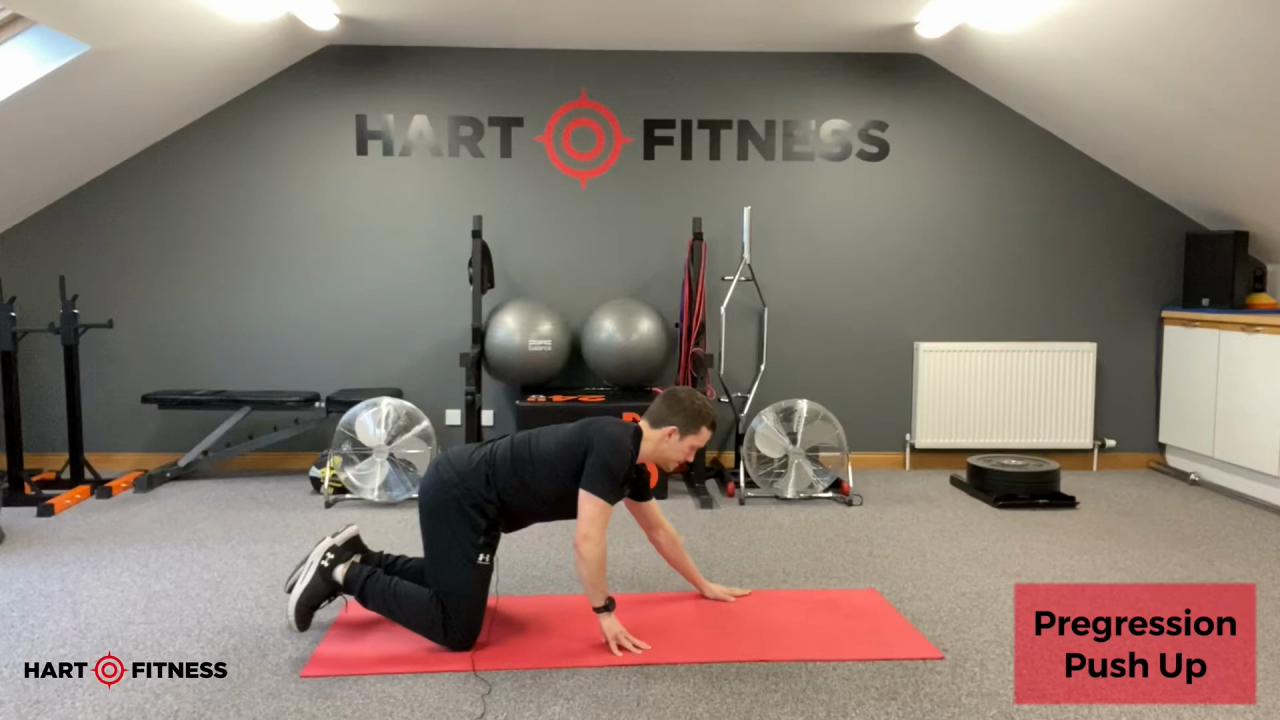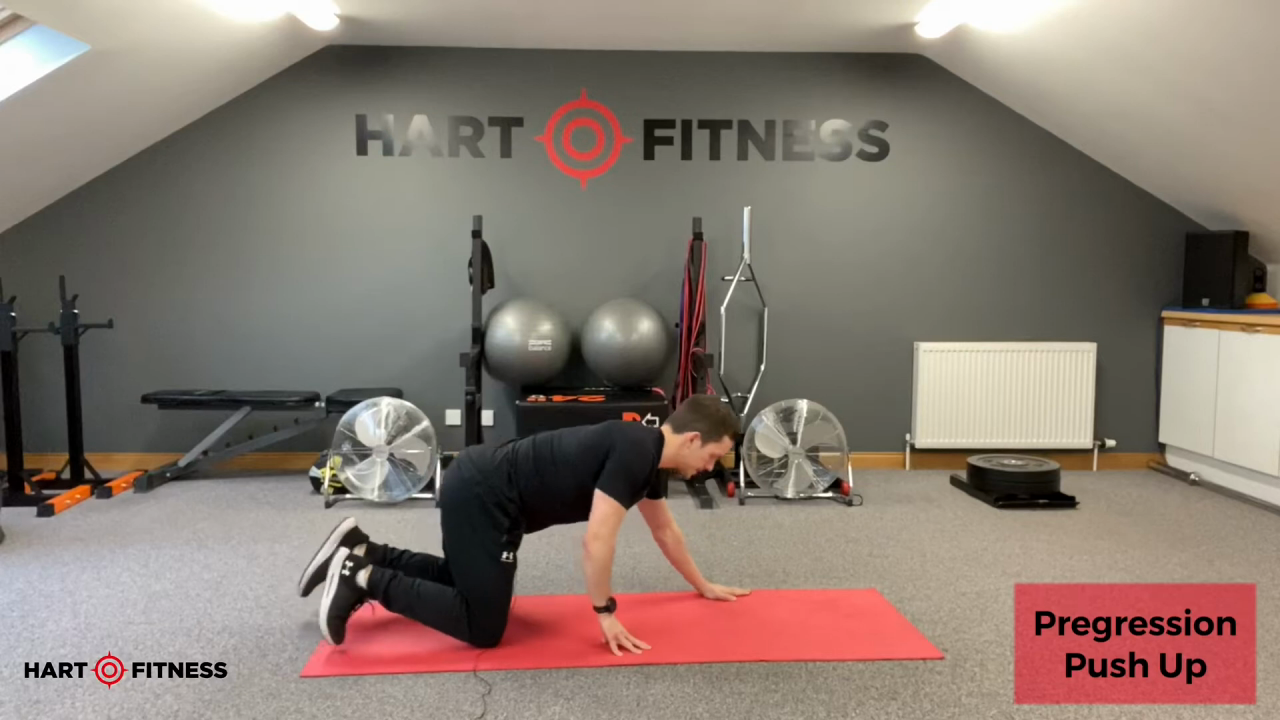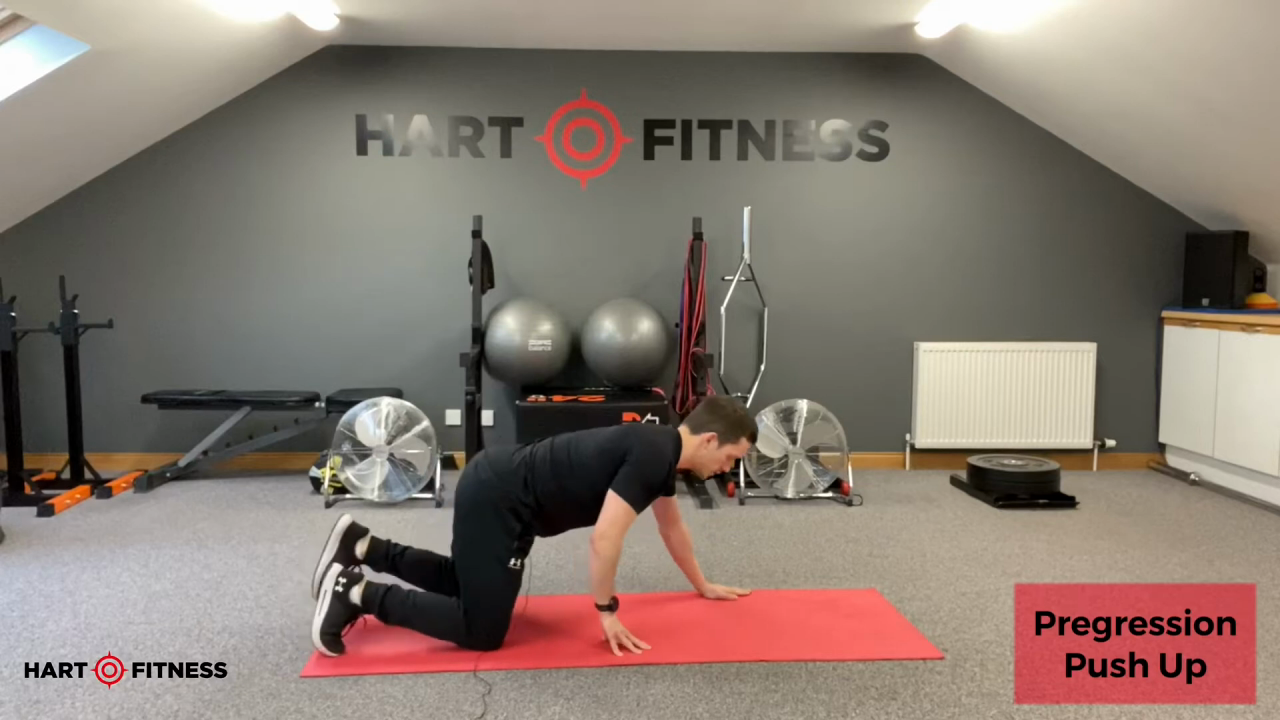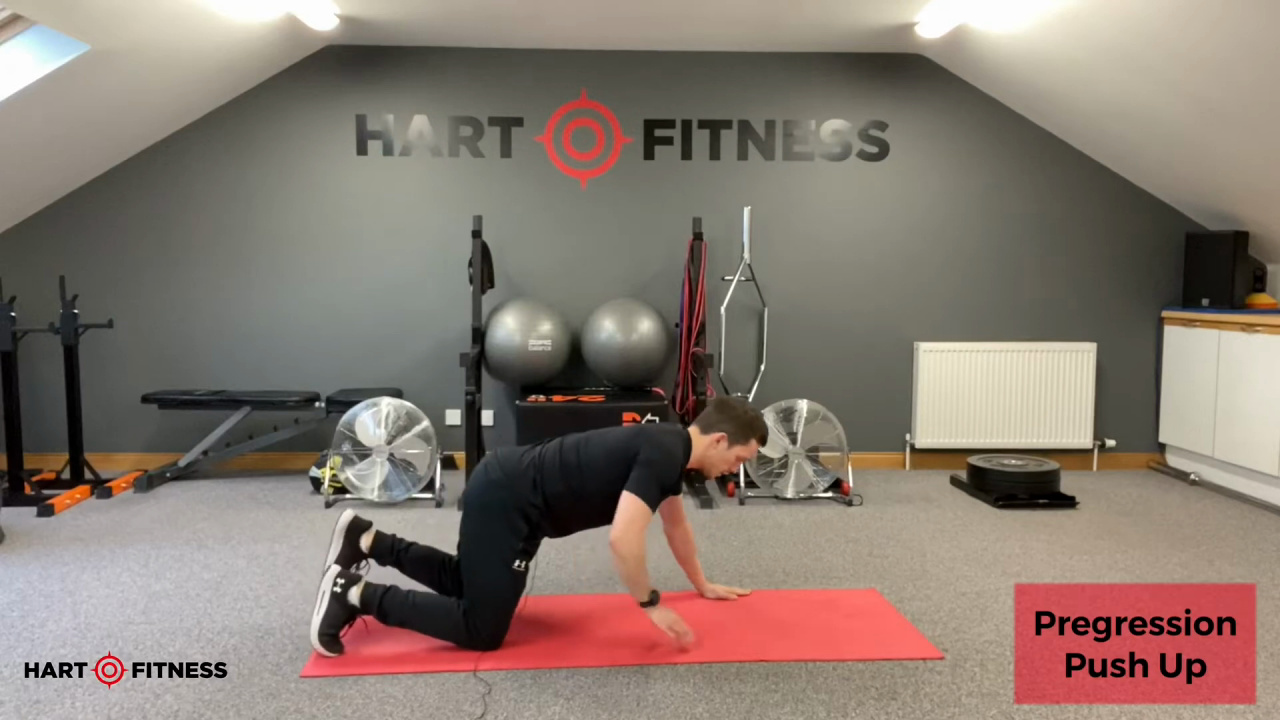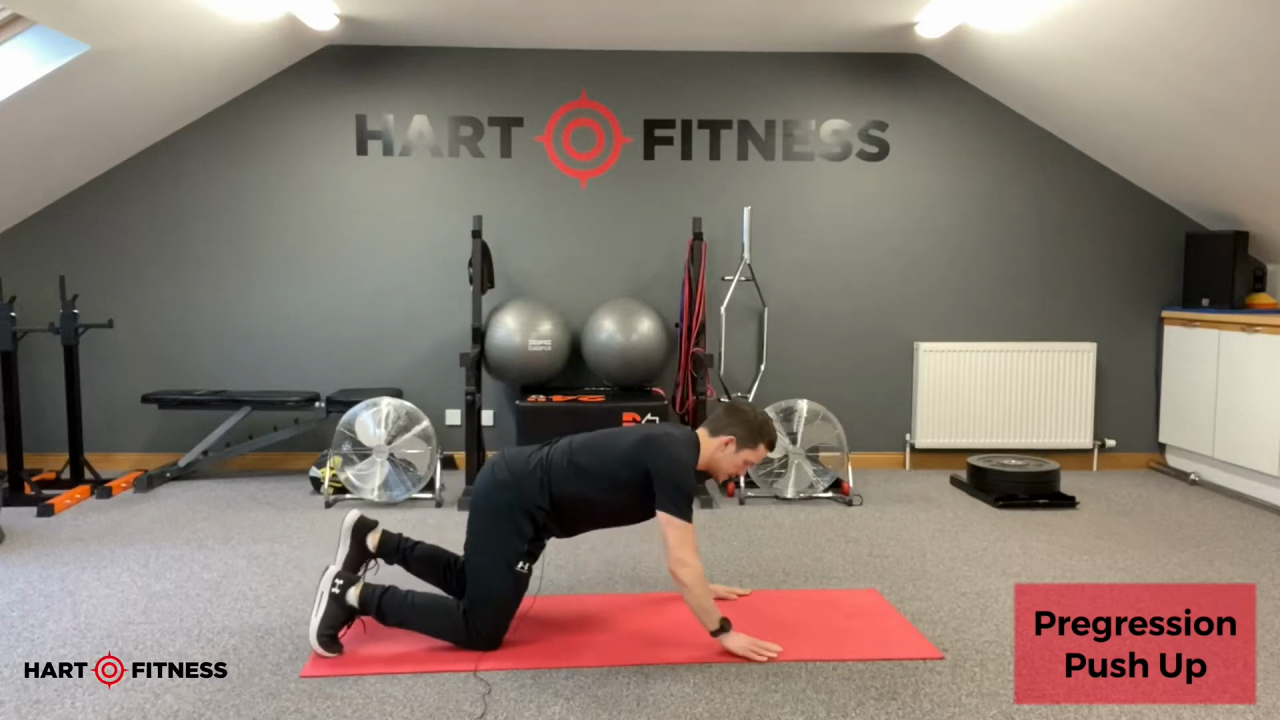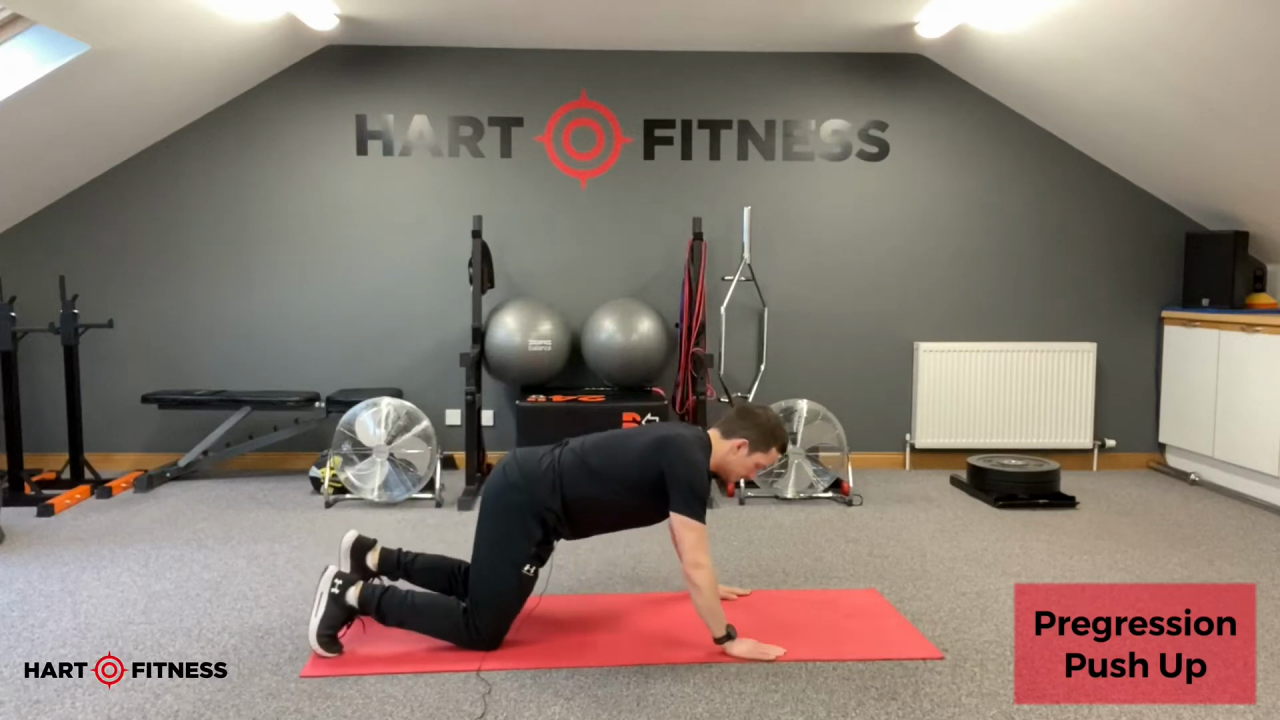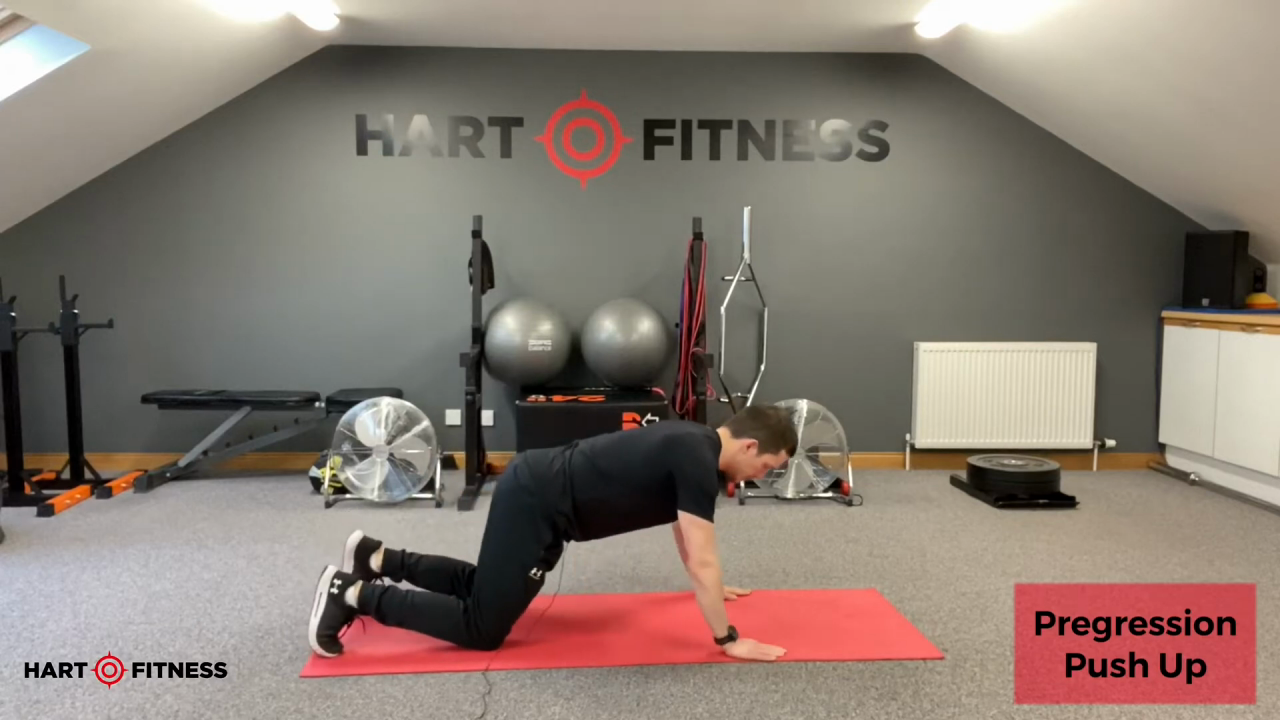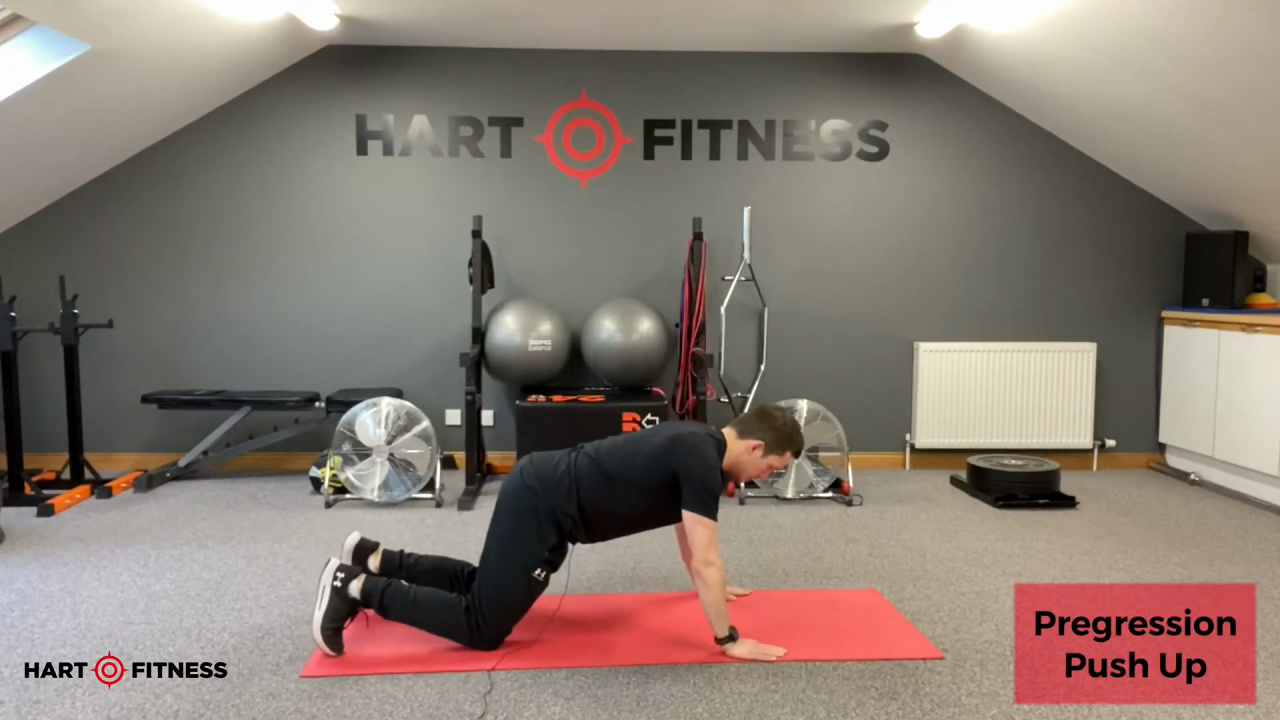
dt=0.2s
person 1, frame 1
left shoulder: (629, 458)
right shoulder: (613, 446)
left elbow: (657, 528)
right elbow: (588, 540)
left wrist: (703, 585)
right wrist: (605, 612)
left hip: (460, 488)
right hip: (456, 495)
left knee: (455, 585)
right knee: (457, 630)
left ankle: (355, 556)
right ankle: (342, 573)
person 1, frame 2
left shoulder: (646, 456)
right shoulder: (635, 451)
left elbow: (664, 529)
right elbow: (597, 539)
left wrist: (703, 586)
right wrist: (605, 612)
left hip: (478, 486)
right hip: (479, 493)
left knee: (465, 585)
right knee: (483, 627)
left ankle: (359, 552)
right ankle: (361, 577)
person 1, frame 3
left shoulder: (661, 451)
right shoulder: (653, 453)
left elbow: (672, 526)
right elbow: (605, 537)
left wrist: (702, 585)
right wrist: (607, 612)
left hip: (495, 488)
right hip: (496, 498)
left knee: (464, 587)
right knee: (483, 630)
left ankle: (361, 547)
right ankle: (357, 592)
person 1, frame 4
left shoulder: (670, 446)
right shoulder: (664, 455)
left elbow: (675, 524)
right elbow: (623, 537)
left wrist: (703, 585)
right wrist: (652, 604)
left hip: (506, 487)
right hip: (506, 499)
left knee: (467, 585)
right knee: (481, 629)
left ankle: (366, 539)
right ankle: (354, 593)
person 1, frame 5
left shoulder: (675, 444)
right shoulder: (676, 461)
right elbow: (681, 563)
left wrist: (702, 587)
right wrist: (723, 632)
left hip: (512, 486)
right hip: (512, 499)
left knee: (475, 585)
right knee: (481, 629)
left ankle: (373, 539)
right ankle: (353, 594)
person 1, frame 6
left shoulder: (685, 444)
right shoulder: (689, 463)
left elbow: (681, 536)
right elbow: (695, 563)
left wrist: (707, 588)
right wrist: (727, 639)
left hip: (523, 487)
right hip: (524, 501)
left knee: (480, 587)
right knee: (481, 629)
left ankle: (372, 557)
right ankle: (352, 594)
person 1, frame 7
left shoulder: (692, 443)
right shoulder: (698, 462)
left elbow: (683, 530)
right elbow: (702, 560)
left wrist: (709, 587)
right wrist: (728, 640)
left hip: (534, 488)
right hip: (535, 502)
left knee: (485, 588)
right knee: (482, 627)
left ankle: (375, 559)
right ankle: (352, 593)
person 1, frame 8
left shoulder: (697, 443)
right shoulder: (703, 461)
left elbow: (686, 530)
right elbow: (706, 560)
left wrist: (710, 586)
right wrist: (729, 640)
left hip: (540, 491)
right hip: (541, 505)
left knee: (487, 586)
right knee: (483, 626)
left ankle: (373, 560)
right ankle: (354, 585)
